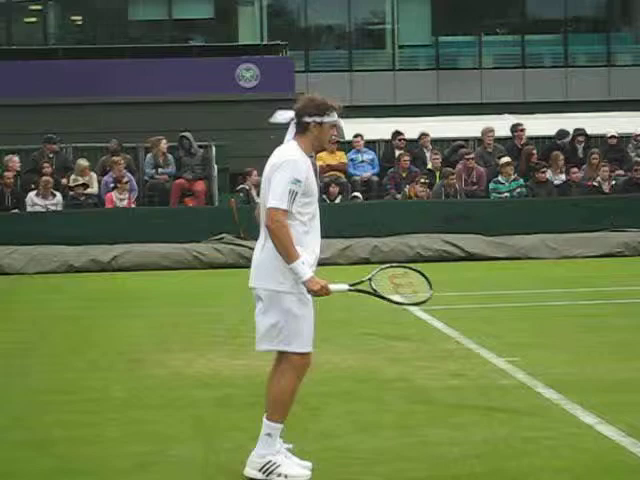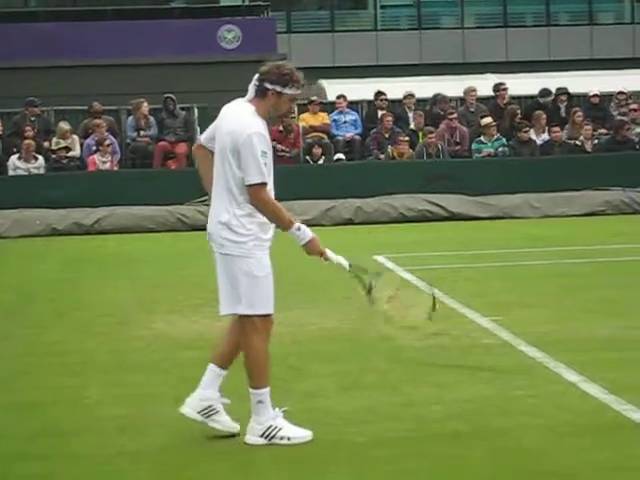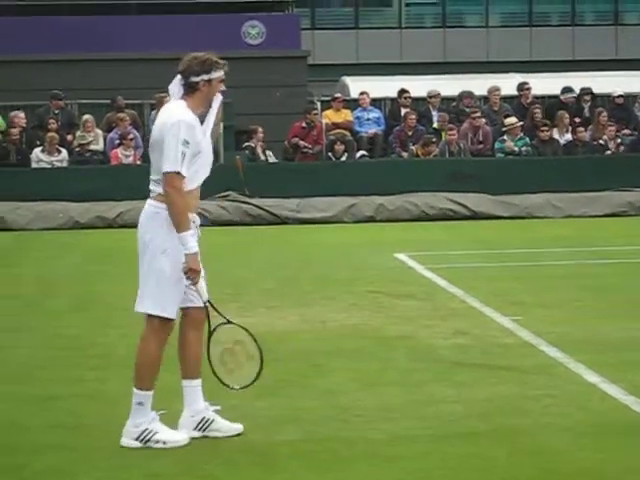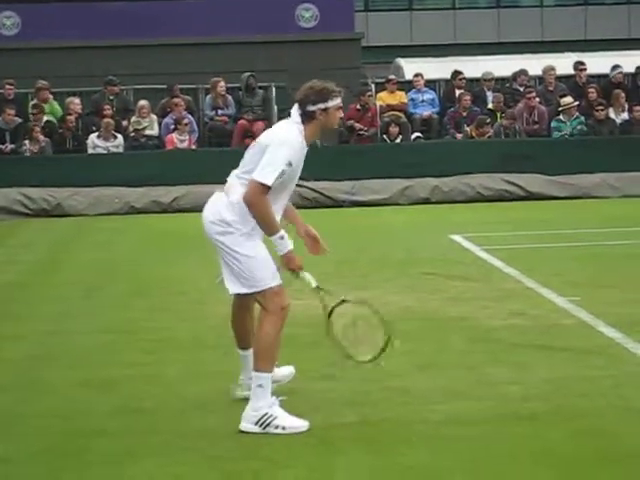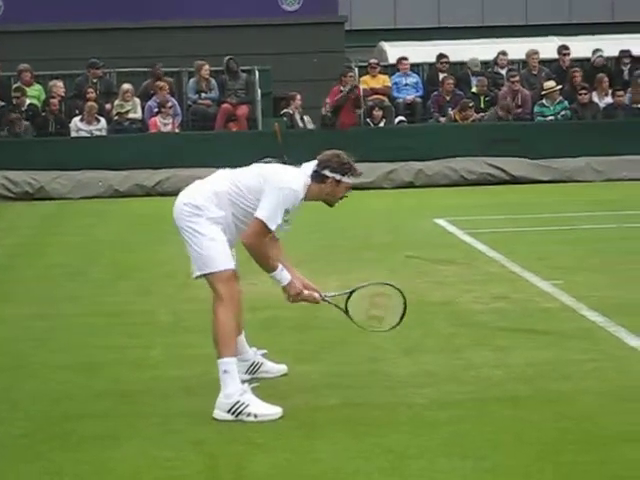
dt=1s
person 1, frame 1
left shoulder: (295, 158)
right shoulder: (292, 161)
right elbow: (274, 222)
right wrist: (304, 273)
left hip: (283, 276)
right hip: (284, 278)
left knee: (289, 359)
right knee: (296, 360)
person 1, frame 2
left shoulder: (234, 110)
right shoulder: (252, 130)
left elbow: (200, 148)
right elbow: (259, 197)
left wrist: (217, 192)
right wrist: (302, 234)
left hip: (231, 228)
right hip: (243, 235)
left knee: (245, 319)
right knee: (258, 323)
left ankle: (206, 398)
right ankle: (264, 421)
person 1, frame 3
left shoulder: (188, 116)
right shoulder: (179, 121)
right elbow: (174, 187)
left wrist: (209, 138)
right wrist: (189, 247)
left hip: (180, 227)
right hip: (168, 226)
left knee: (195, 316)
right knee: (160, 322)
left ankle: (197, 412)
right ankle: (139, 422)
person 1, frame 4
left shoulder: (294, 135)
right shoulder: (288, 141)
right elbow: (254, 195)
left wrist: (302, 226)
right wrist: (284, 246)
left hip: (227, 217)
right hip: (231, 222)
left knee: (246, 297)
right knee: (277, 304)
left ankle: (251, 374)
right ankle: (260, 409)
person 1, frame 5
left shoulder: (297, 190)
right shoulder: (290, 187)
left elbow: (269, 241)
right elbow: (252, 240)
left wrist: (298, 279)
right wrist: (285, 279)
left hip: (206, 210)
right hip: (199, 210)
left knee: (228, 285)
right knee: (227, 292)
left ankle: (244, 359)
right ankle: (231, 397)
